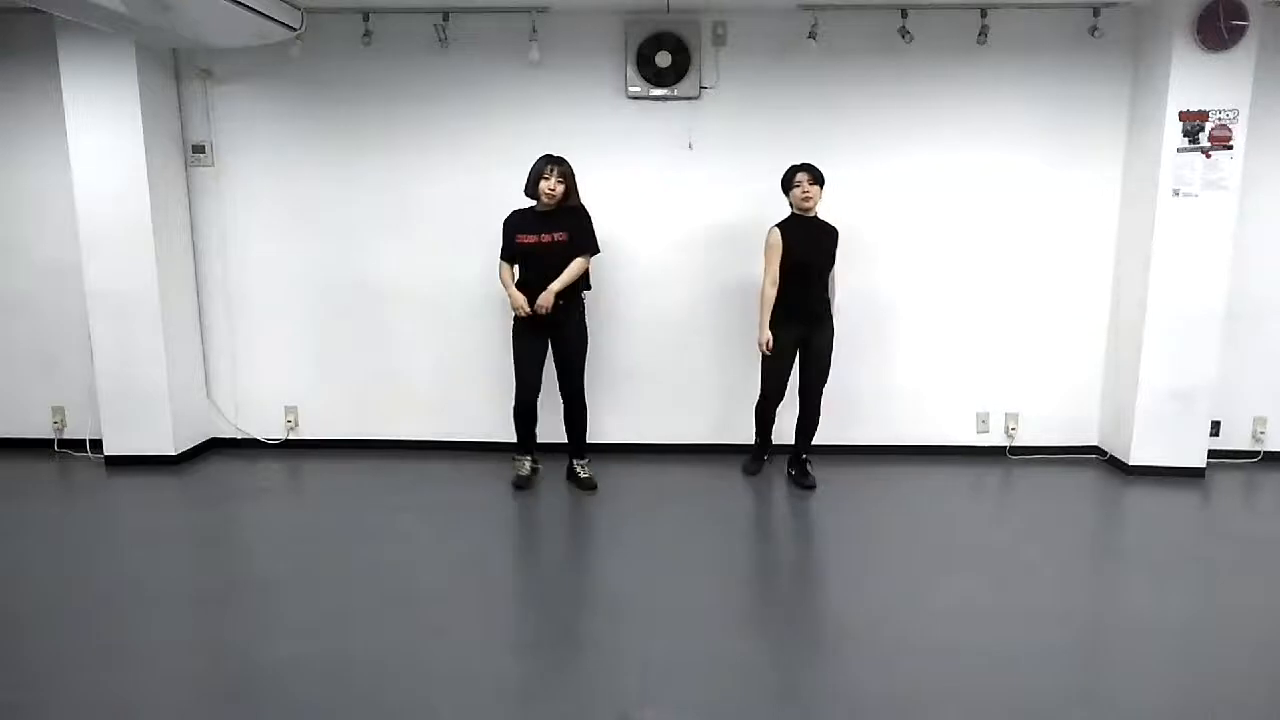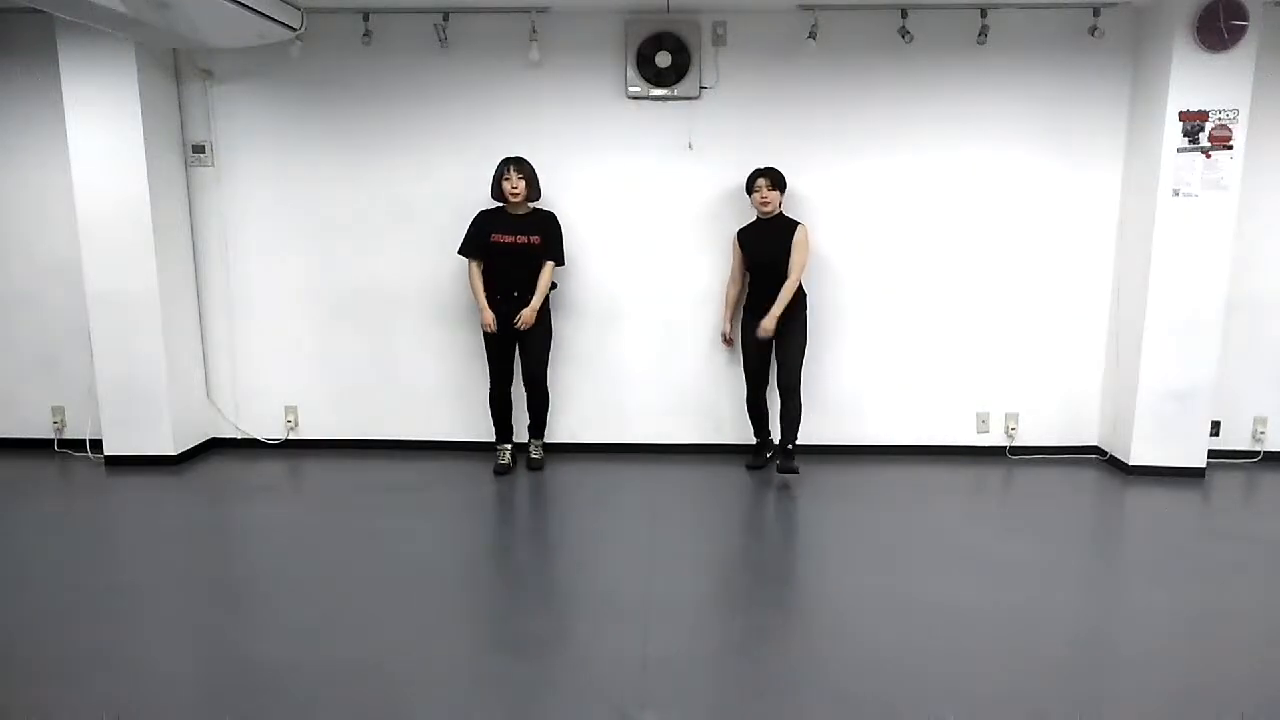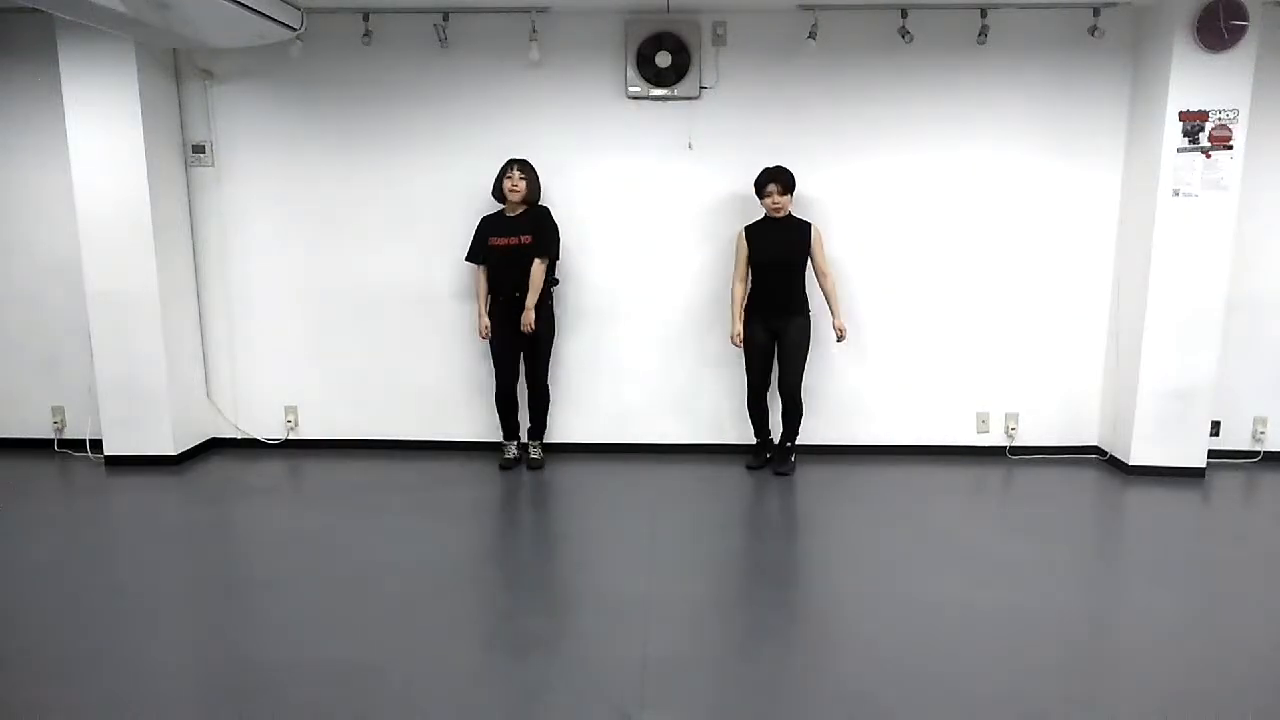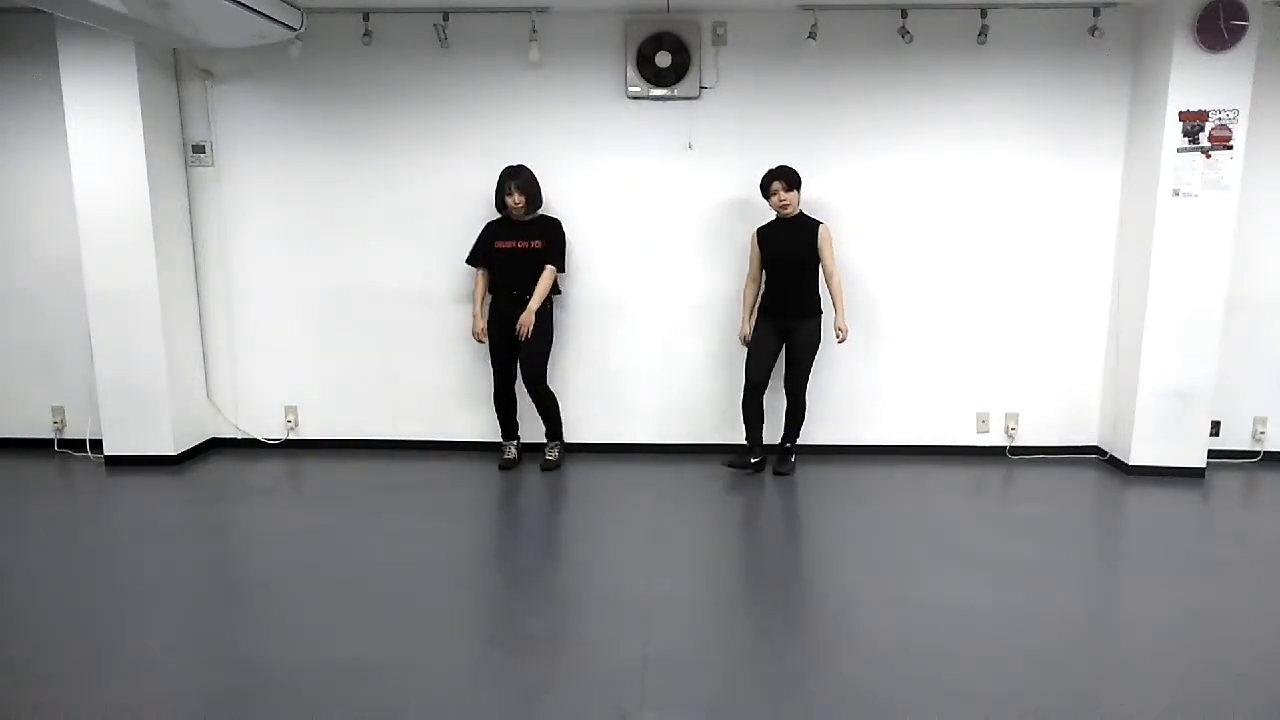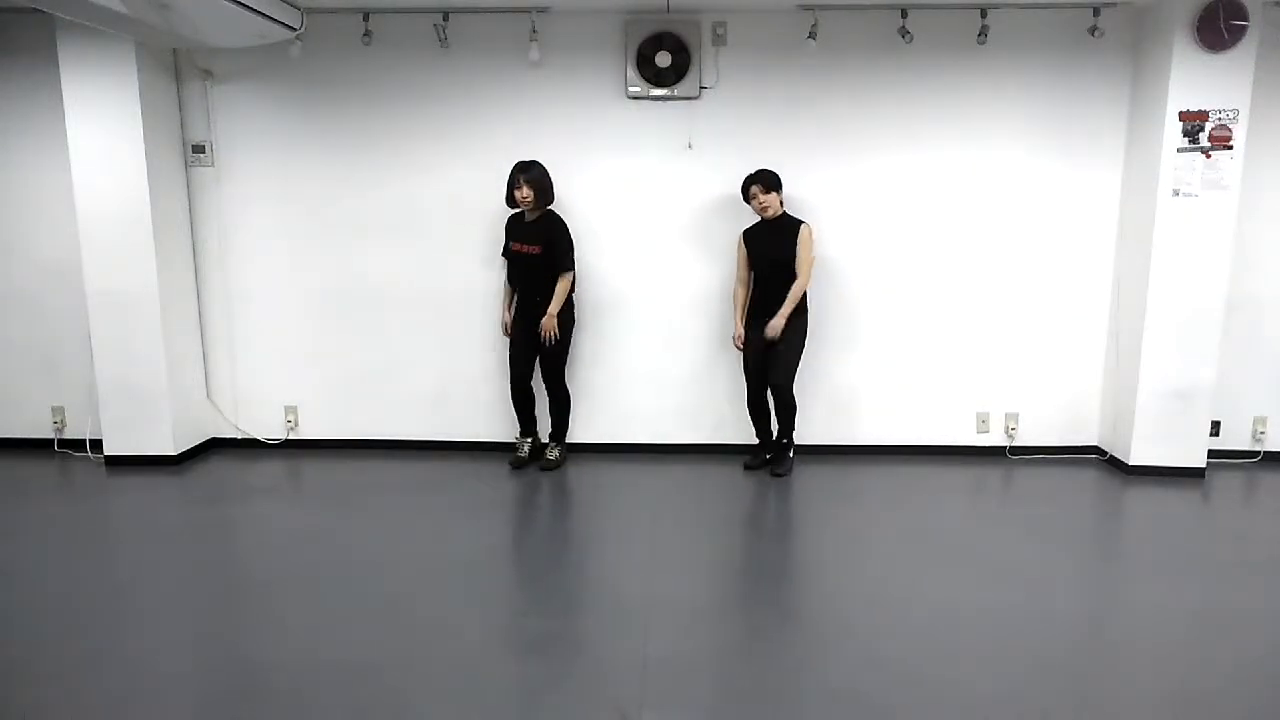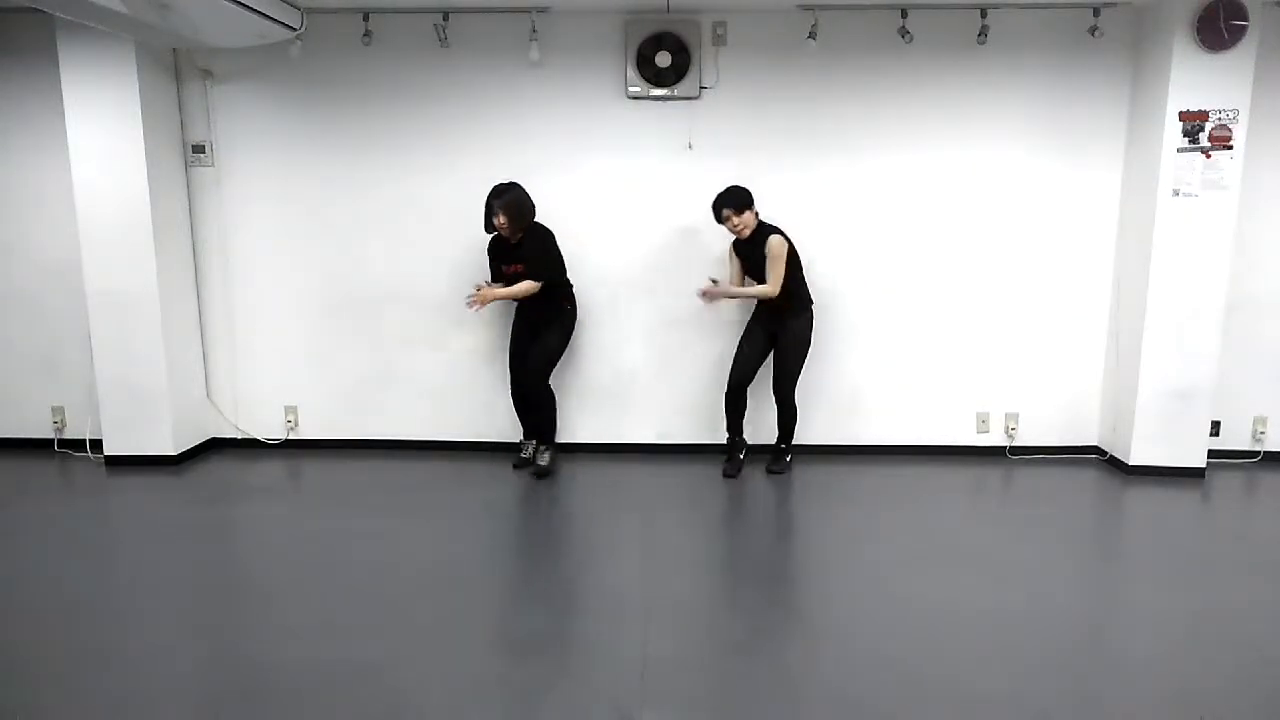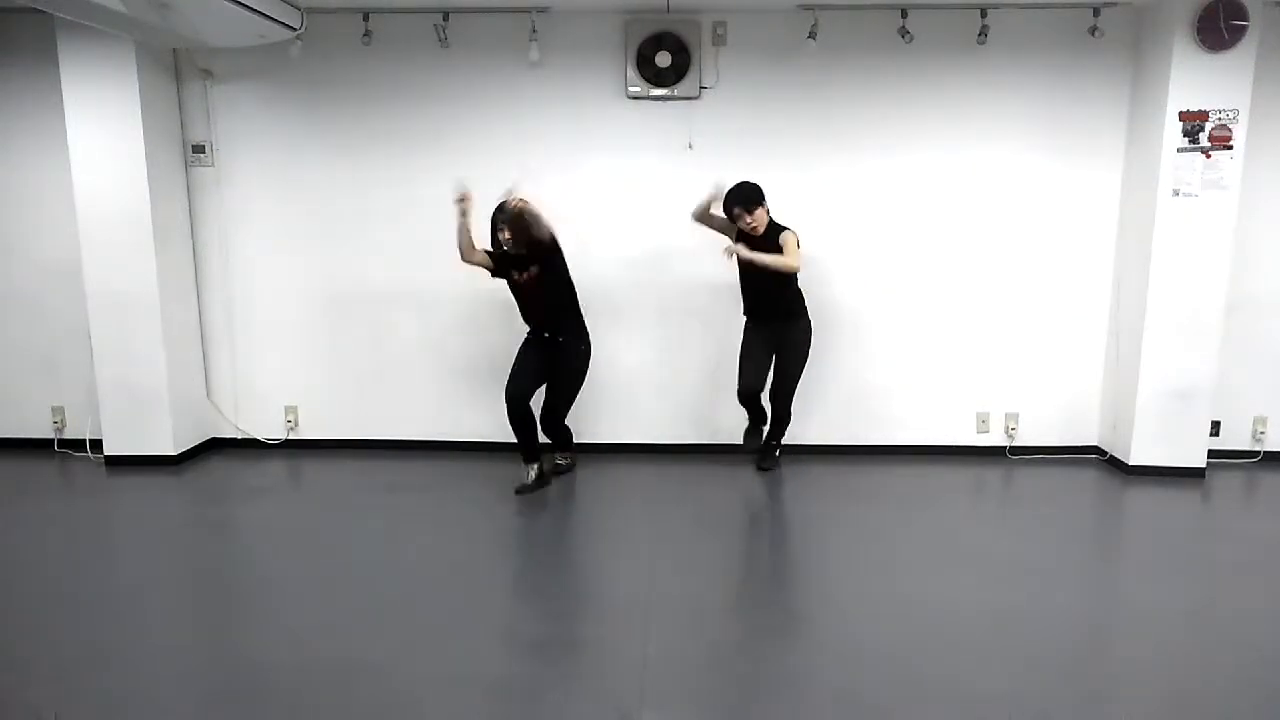
dt=0.7s
person 1, frame 1
left shoulder: (576, 215)
right shoulder: (516, 220)
left elbow: (583, 259)
right elbow: (506, 264)
left wrist: (552, 290)
right wrist: (513, 294)
left hip: (568, 312)
right hip: (528, 315)
left knee: (572, 389)
right knee: (526, 388)
left ankle: (578, 461)
right ankle: (527, 458)
person 1, frame 2
left shoulder: (546, 221)
right shoulder: (486, 220)
left elbow: (549, 266)
right elbow: (474, 266)
left wrist: (533, 307)
right wrist: (483, 308)
left hip: (533, 310)
right hip: (497, 310)
left knee: (536, 379)
right knee: (500, 381)
left ankle: (536, 442)
right ankle: (504, 446)
person 1, frame 3
left shoulder: (541, 217)
right shoulder: (488, 224)
left elbow: (540, 264)
right elbow: (482, 271)
left wrist: (529, 309)
right wrist: (482, 313)
left hip: (537, 308)
right hip: (501, 309)
left knee: (537, 379)
right knee: (505, 380)
left ankle: (535, 442)
right ankle: (510, 442)
person 1, frame 4
left shoulder: (550, 227)
right shoulder: (493, 230)
left elbow: (550, 271)
right elbow: (481, 274)
left wrist: (531, 311)
right wrist: (477, 315)
left hip: (536, 312)
right hip: (500, 313)
left knee: (535, 380)
right knee: (503, 382)
left ankle: (554, 441)
right ankle: (510, 442)
person 1, frame 5
left shoulder: (554, 225)
right shoulder: (513, 225)
left elbow: (566, 274)
left wrist: (552, 315)
right wrist: (506, 309)
left hip: (555, 313)
right hip: (524, 311)
left knee: (553, 379)
right knee: (518, 378)
left ankle: (557, 444)
right ankle: (528, 439)
person 1, frame 6
left shoulder: (541, 238)
right shoulder: (496, 245)
left elbow: (534, 284)
right elbow: (500, 284)
left wrist: (494, 295)
right wrist: (487, 294)
left hip: (558, 315)
right hip: (526, 316)
left knee: (535, 377)
right knee: (518, 382)
left ankle: (546, 446)
right ankle: (531, 440)
person 1, frame 7
left shoulder: (545, 249)
right shoulder: (509, 260)
left elbow: (542, 227)
right elbow: (469, 255)
left wrist: (523, 207)
right wrist: (463, 215)
left hip: (571, 343)
right hip: (537, 342)
left knee: (552, 417)
right knee: (515, 397)
left ankle: (565, 450)
right ankle: (533, 464)
person 2, frame 1
left shoulder: (830, 233)
right shoulder: (779, 232)
right elbow: (769, 283)
left wrist: (830, 322)
right wrist: (764, 328)
left hip: (819, 325)
right hip: (783, 326)
left knee: (812, 397)
right knee: (772, 394)
left ankle: (799, 462)
right ankle: (762, 447)
person 2, frame 2
left shoulder: (796, 230)
right shoulder: (743, 235)
left elbow: (794, 278)
right elbow: (736, 281)
left wrist: (773, 317)
right wrist: (727, 321)
left hip: (789, 318)
right hip: (753, 318)
left knee: (789, 384)
right knee: (755, 386)
left ankle: (787, 451)
right ankle: (763, 443)
person 2, frame 3
left shoulder: (808, 231)
right shoulder: (748, 234)
left elbow: (824, 274)
right elbow: (739, 281)
left wrist: (836, 315)
right wrist: (736, 321)
left hip: (795, 319)
right hip: (758, 320)
left knee: (790, 387)
right knee: (756, 387)
left ankle: (787, 448)
right ankle: (763, 444)
person 2, frame 4
left shoulder: (817, 230)
right shoulder: (761, 235)
left elbow: (831, 273)
right elbow: (753, 280)
left wrist: (840, 314)
right wrist: (746, 320)
left hip: (805, 321)
right hip: (768, 320)
left knee: (795, 389)
right knee: (753, 383)
left ankle: (787, 450)
right ankle: (754, 453)
person 2, frame 5
left shoulder: (799, 230)
right shoulder: (748, 236)
left elbow: (802, 278)
right elbow: (742, 283)
left wrist: (782, 317)
right wrist: (738, 323)
left hip: (788, 320)
right hip: (756, 321)
left knee: (781, 385)
right knee: (755, 389)
left ankle: (785, 447)
right ankle: (765, 445)
person 2, frame 6
left shoulder: (774, 239)
right shoulder: (737, 247)
left elbow: (772, 289)
right elbow: (738, 285)
left wrist: (728, 291)
right wrist: (722, 291)
left hip: (794, 320)
right hip: (762, 318)
left knee: (783, 390)
right knee: (737, 382)
left ankle: (783, 449)
right ankle: (736, 447)
person 2, frame 7
left shoulder: (784, 235)
right shoulder: (739, 233)
left elbow: (793, 264)
right elbow: (699, 216)
left wrist: (750, 255)
right wrist: (712, 198)
left hip: (792, 326)
right hip: (757, 326)
left knee: (781, 397)
right knee: (748, 389)
left ankle: (773, 444)
right ankle: (757, 426)
